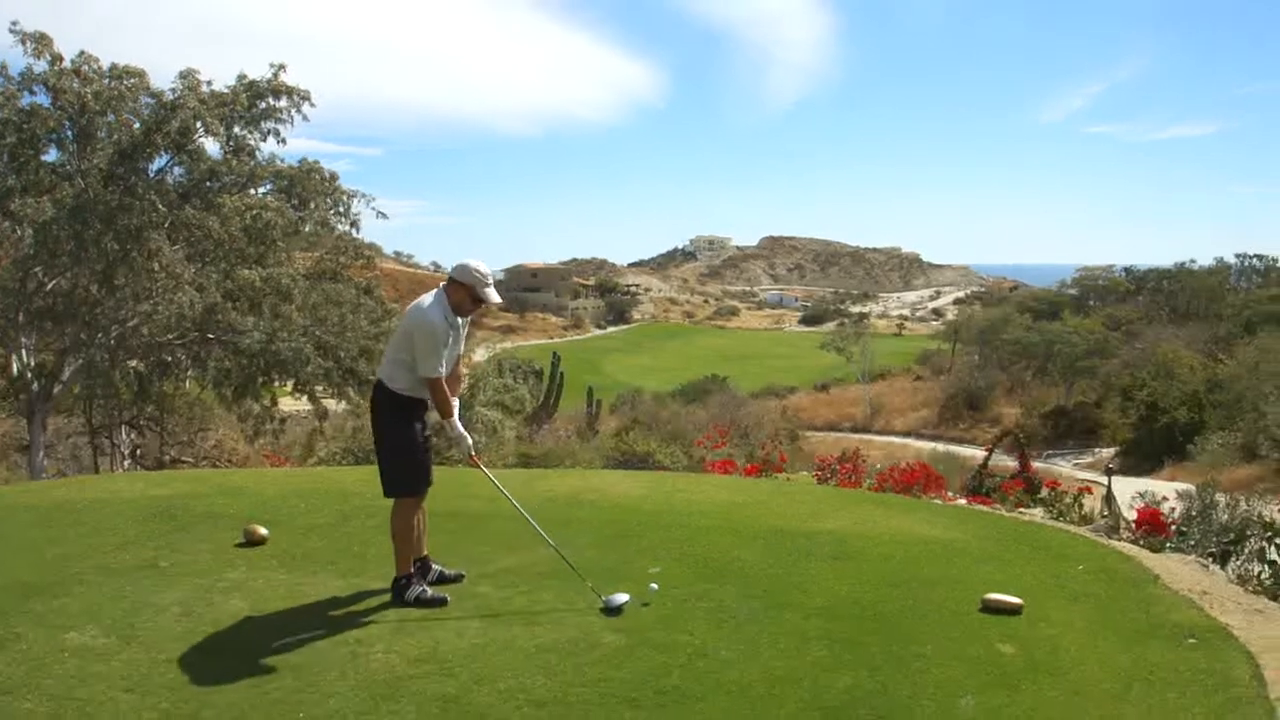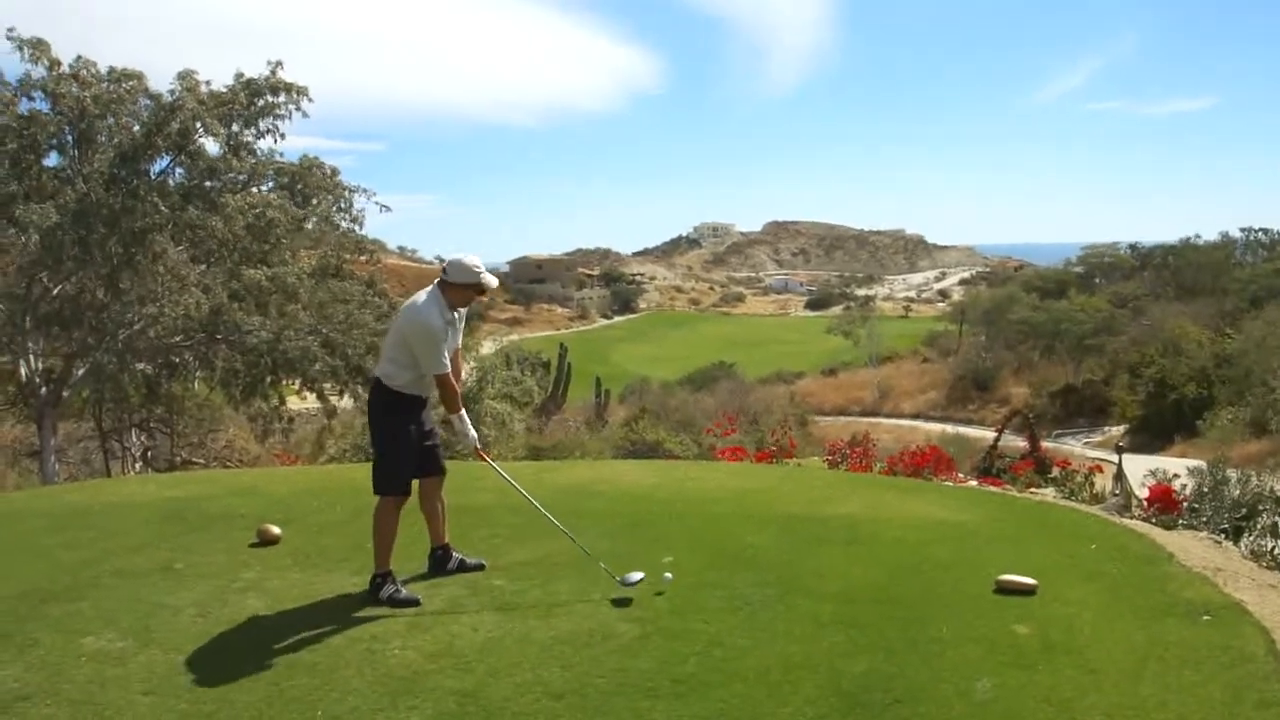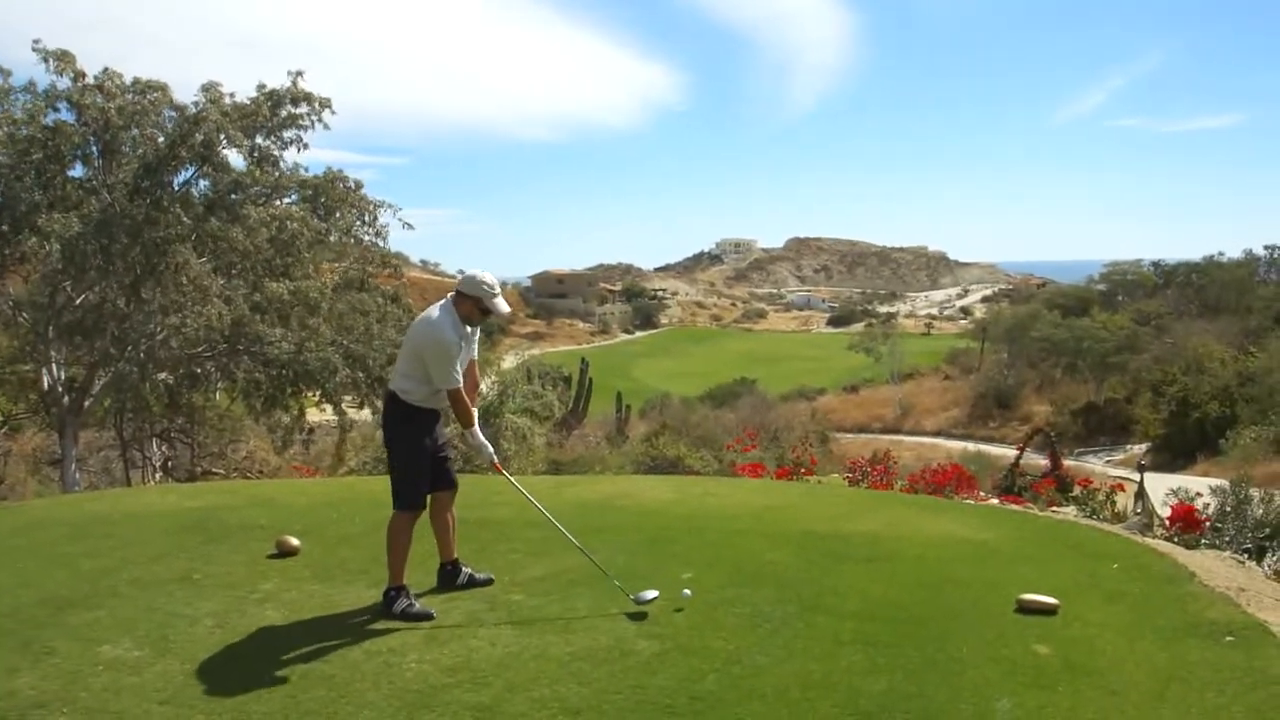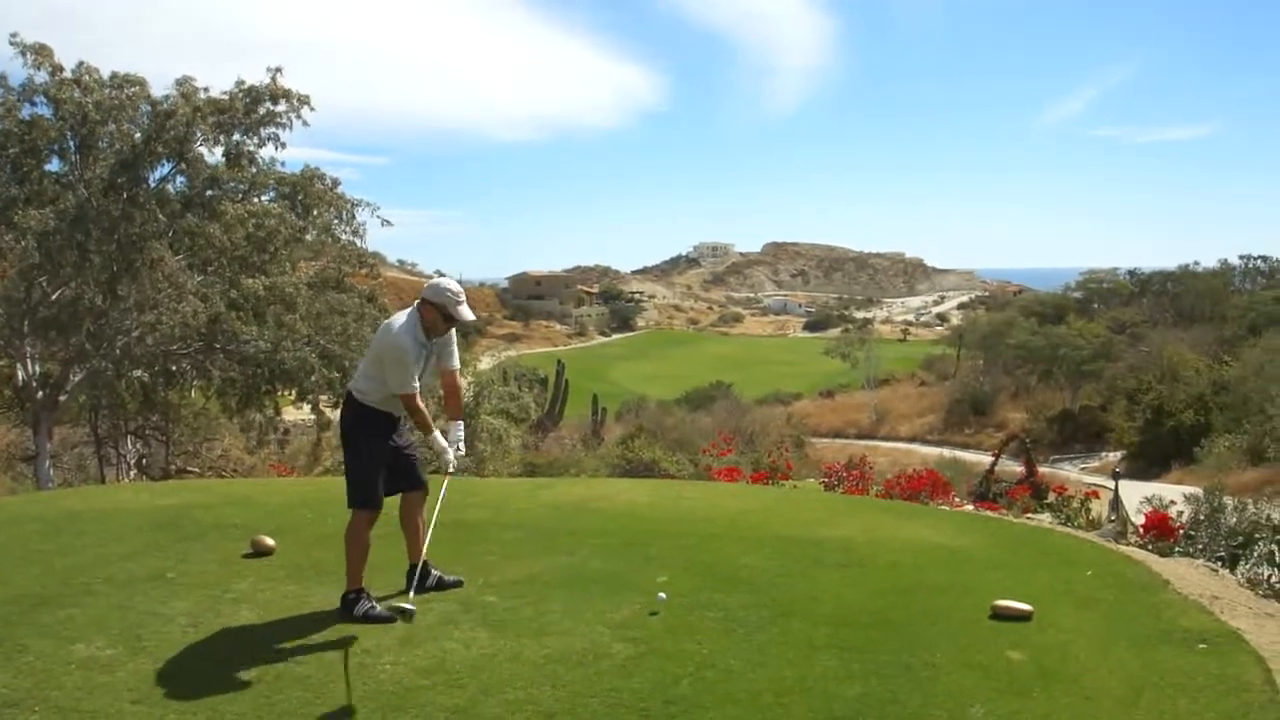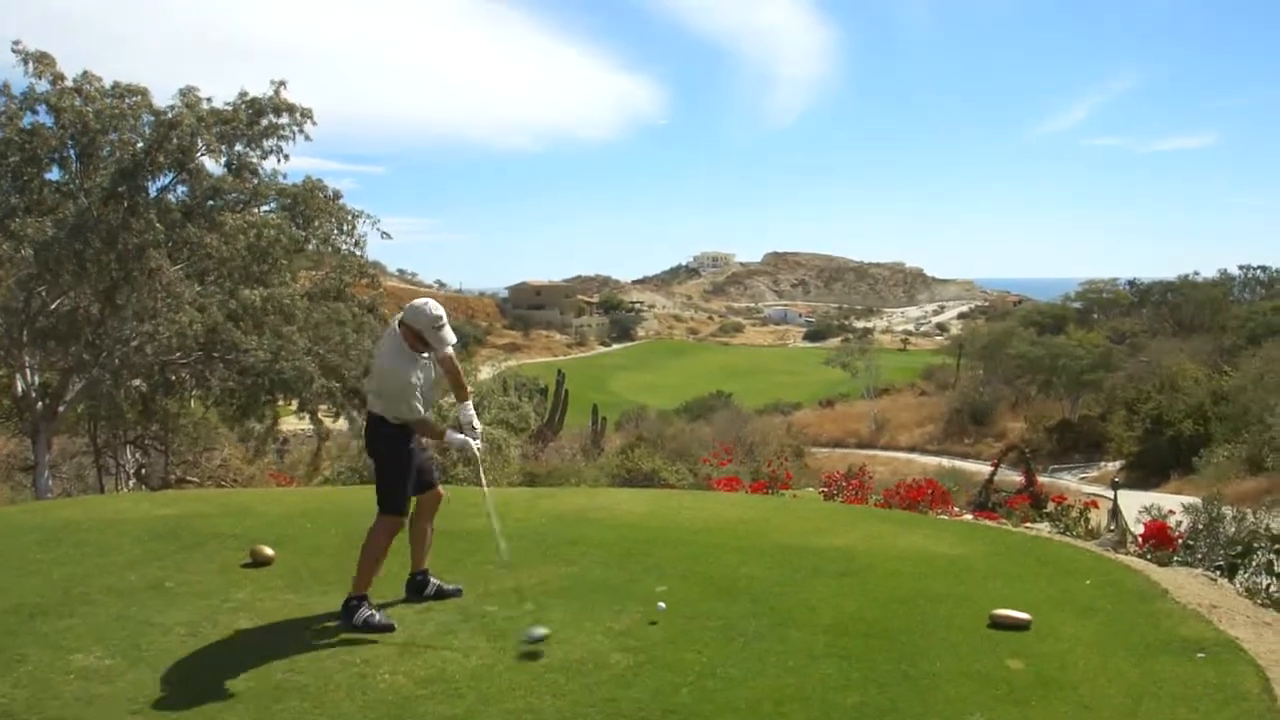
dt=1s
person 1, frame 1
left shoulder: (458, 312)
right shoulder: (430, 319)
left elbow: (454, 364)
right elbow: (435, 384)
left wrist: (454, 407)
right wrist: (456, 430)
left hip: (413, 403)
right hip: (395, 403)
left knee: (418, 490)
right knee: (409, 494)
left ankle: (421, 564)
right ankle: (404, 581)
person 1, frame 2
left shoulder: (454, 307)
right shoulder: (425, 318)
left elbow: (454, 360)
right elbow: (444, 380)
left wrist: (456, 412)
right wrist: (463, 424)
left hip: (416, 400)
right hip: (392, 402)
left knee: (433, 477)
right knee: (395, 492)
left ankle: (441, 554)
right ankle: (381, 578)
person 1, frame 3
left shoulder: (466, 321)
right shoulder: (440, 332)
left elbow: (471, 374)
right elbow: (456, 394)
left wrist: (473, 422)
right wrist: (476, 438)
left hip: (429, 414)
right hip: (406, 416)
left knee: (445, 491)
right knee: (409, 507)
left ankle: (450, 569)
right ankle: (395, 592)
person 1, frame 4
left shoulder: (441, 331)
right shoulder: (400, 340)
left elbow: (451, 383)
right elbow: (411, 402)
left wrist: (456, 432)
right wrist: (438, 444)
left hip: (392, 419)
right hip: (365, 418)
left knee: (416, 492)
right knee: (367, 508)
left ankle: (419, 572)
right ankle: (353, 596)
person 1, frame 5
left shoulder: (423, 330)
right shoulder: (397, 367)
left elbow: (448, 362)
right elbow: (419, 423)
left wrist: (466, 409)
right wrist: (455, 440)
left hip: (407, 429)
right hip: (390, 431)
left knee: (431, 497)
right knee: (393, 516)
left ankle: (419, 579)
right ankle: (356, 601)
